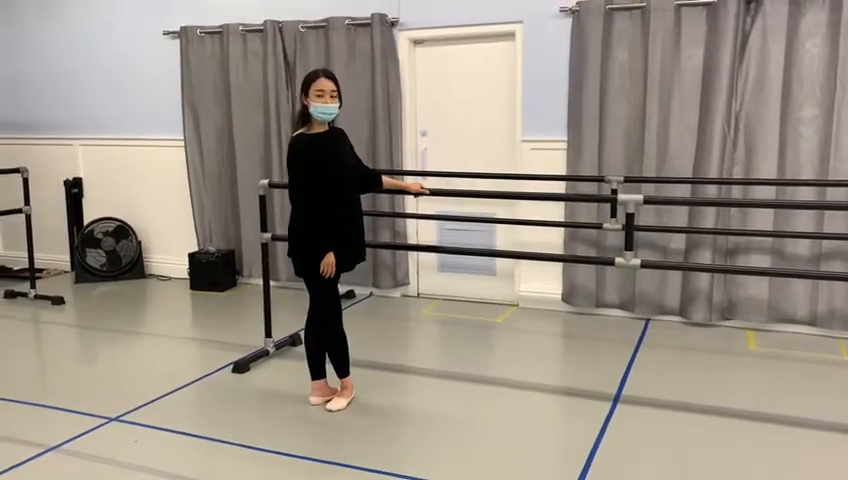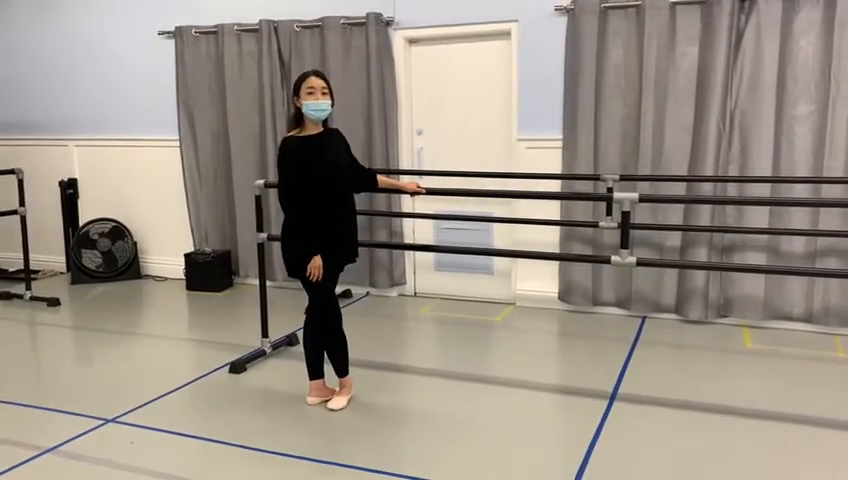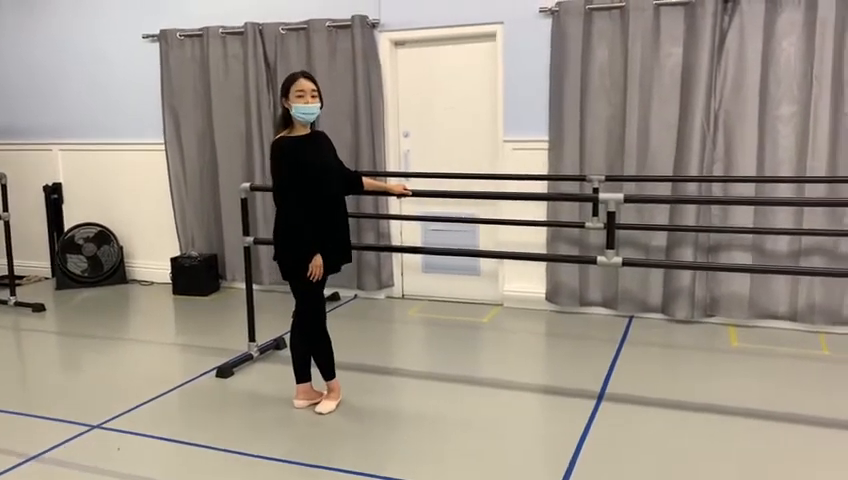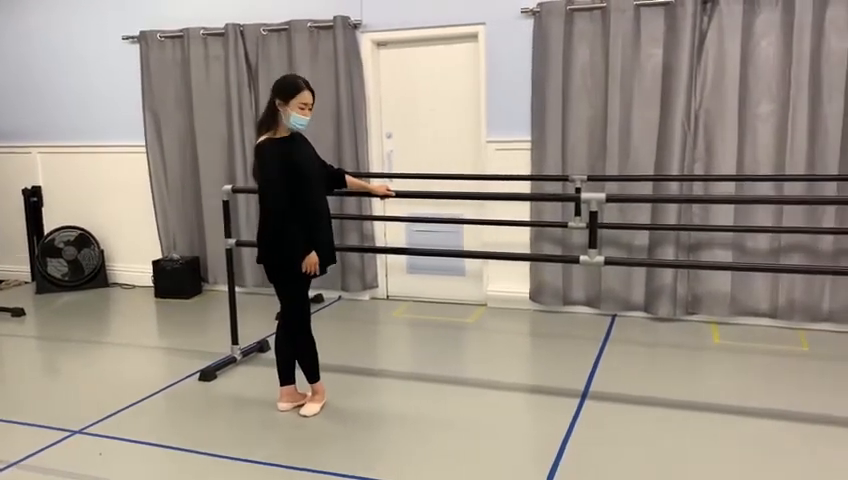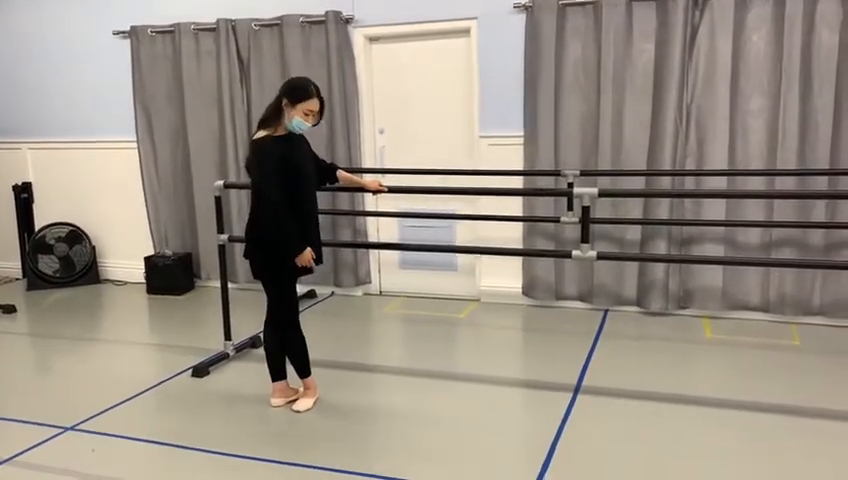
dt=0.5s
person 1, frame 1
left shoulder: (337, 136)
right shoulder: (301, 144)
left elbow: (362, 176)
right elbow: (304, 202)
left wrist: (405, 186)
right wrist: (324, 248)
left hip: (336, 238)
right hip: (314, 243)
left knee: (320, 309)
right knee: (329, 310)
left ankle: (319, 386)
right ankle: (345, 382)
person 1, frame 2
left shoulder: (335, 138)
right shoulder: (291, 146)
left elbow: (359, 176)
right elbow: (292, 204)
left wrist: (401, 185)
right wrist: (312, 251)
left hip: (332, 239)
right hip: (307, 244)
left knee: (319, 310)
right knee: (328, 310)
left ankle: (317, 386)
right ankle: (344, 381)
person 1, frame 3
left shoulder: (320, 140)
right shoulder: (282, 147)
left elbow: (345, 179)
right elbow: (289, 205)
left wrist: (387, 187)
right wrist: (311, 251)
left hip: (322, 242)
right hip: (299, 247)
left knee: (306, 313)
right knee: (313, 314)
left ankle: (304, 390)
right ankle: (332, 385)
person 1, frame 4
left shoulder: (298, 142)
right shoulder: (267, 149)
left elbow: (328, 175)
right elbow: (276, 207)
left wrist: (370, 187)
right wrist: (303, 250)
left hip: (302, 245)
right hip: (284, 249)
left knee: (291, 316)
right knee: (297, 316)
left ankle: (288, 392)
right ankle: (316, 388)
person 1, frame 5
left shoulder: (296, 140)
right shoulder: (264, 147)
left elbow: (323, 170)
right elbow: (271, 204)
left wrist: (363, 183)
right wrist: (298, 246)
left hip: (290, 243)
right hip: (272, 245)
left knee: (279, 312)
right knee: (286, 313)
left ankle: (280, 387)
right ankle: (308, 383)
